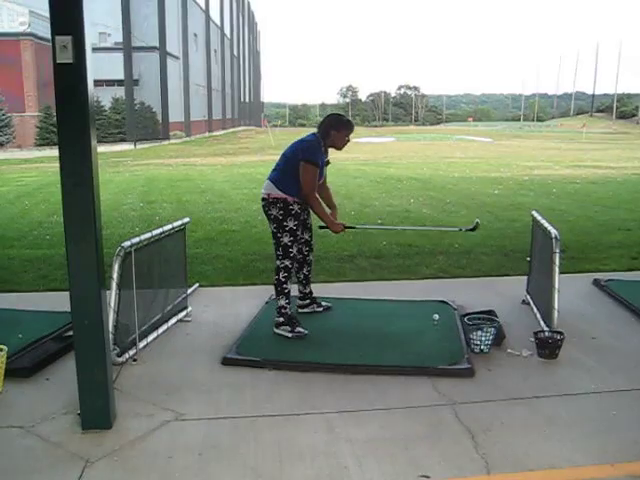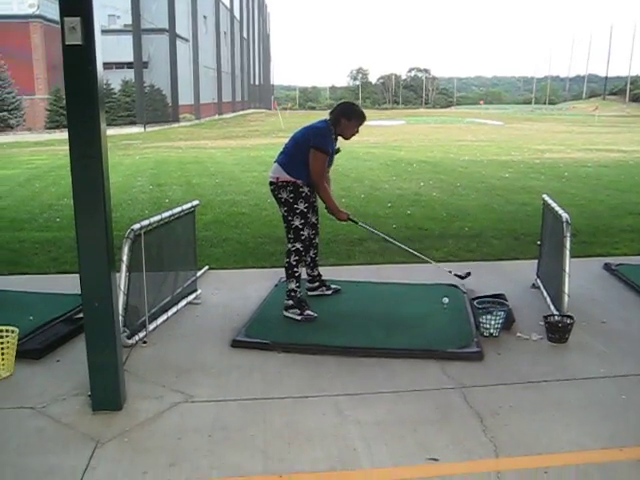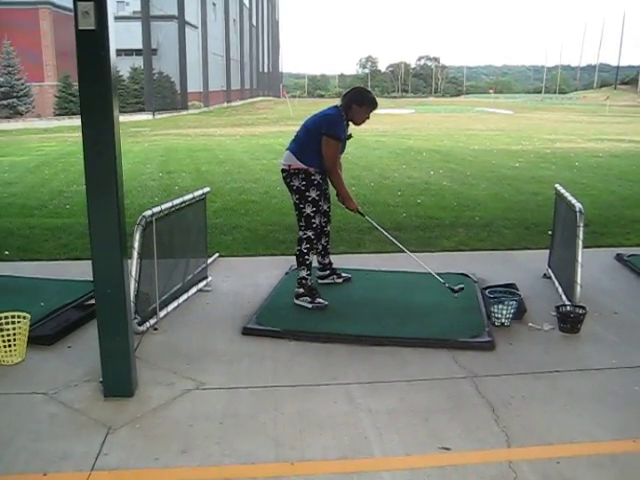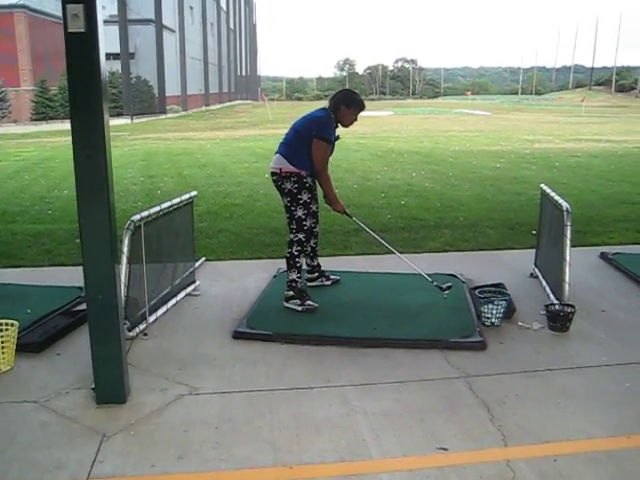
dt=0.5s
person 1, frame 1
left shoulder: (320, 148)
right shoulder: (311, 149)
left elbow: (321, 186)
right elbow: (310, 193)
left wrist: (334, 210)
right wrist: (330, 222)
left hip: (295, 201)
right hip: (279, 201)
left knee: (305, 251)
right knee: (287, 256)
left ankle: (306, 300)
right ankle: (283, 318)
person 1, frame 2
left shoulder: (328, 133)
right shoulder: (322, 135)
left elbow: (324, 175)
right elbow: (318, 181)
left wrist: (331, 202)
right wrist: (336, 210)
left hip: (300, 183)
right hip: (286, 183)
left knee: (311, 233)
right knee: (298, 238)
left ankle: (314, 282)
right ankle: (292, 301)
person 1, frame 3
left shoulder: (339, 119)
right shoulder: (334, 122)
left elbow: (335, 162)
right elbow: (331, 168)
left wrist: (341, 192)
right wrist: (347, 198)
left hip: (312, 171)
right hip: (299, 171)
left knee: (322, 221)
right knee: (309, 226)
left ankle: (326, 271)
right ankle: (303, 289)
person 1, frame 4
left shoulder: (324, 119)
right shoulder: (324, 123)
left elbow: (319, 166)
right elbow: (320, 169)
left wrist: (328, 195)
right wrist: (334, 200)
left hip: (299, 173)
right hip: (289, 174)
left knee: (311, 223)
right knee: (300, 229)
left ankle: (314, 273)
right ankle: (293, 291)
